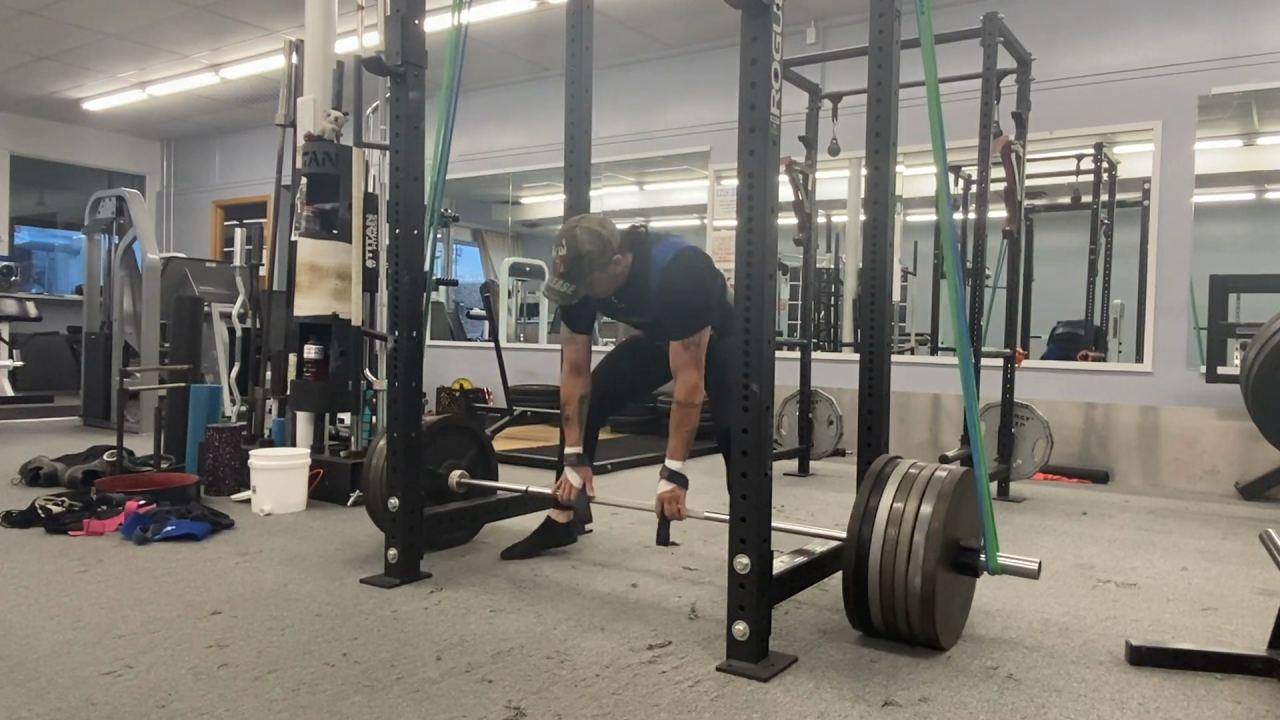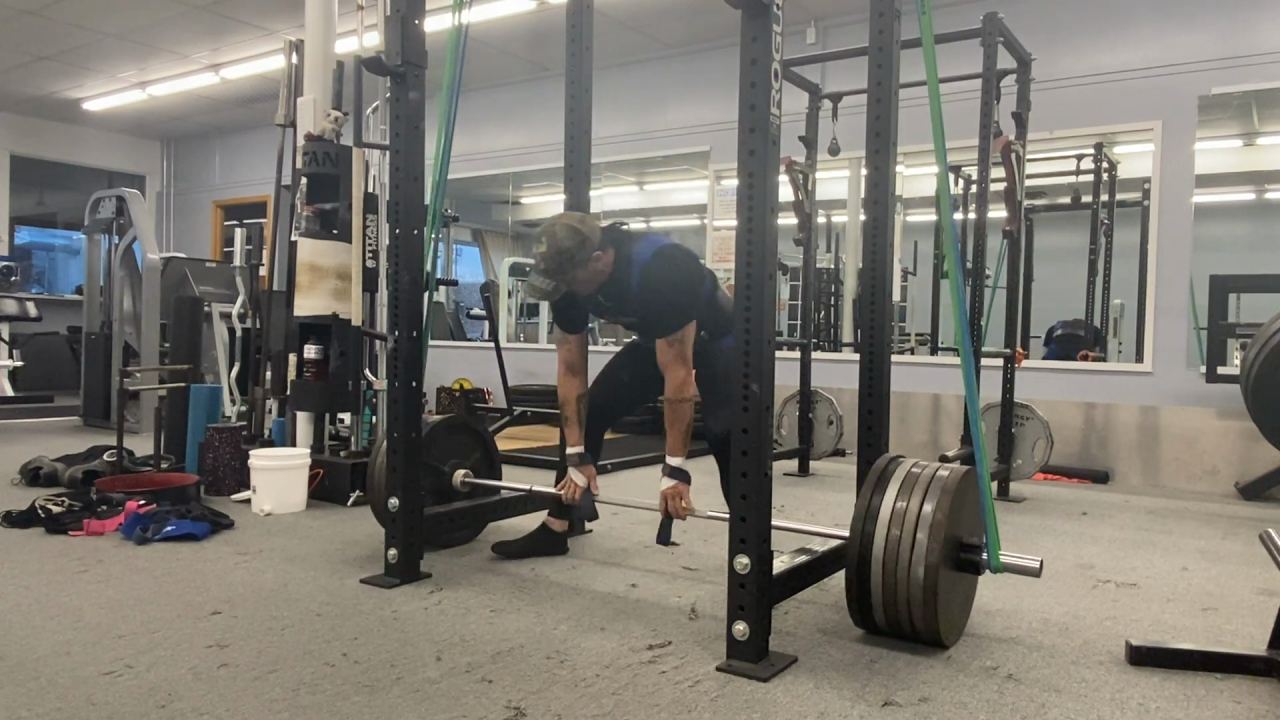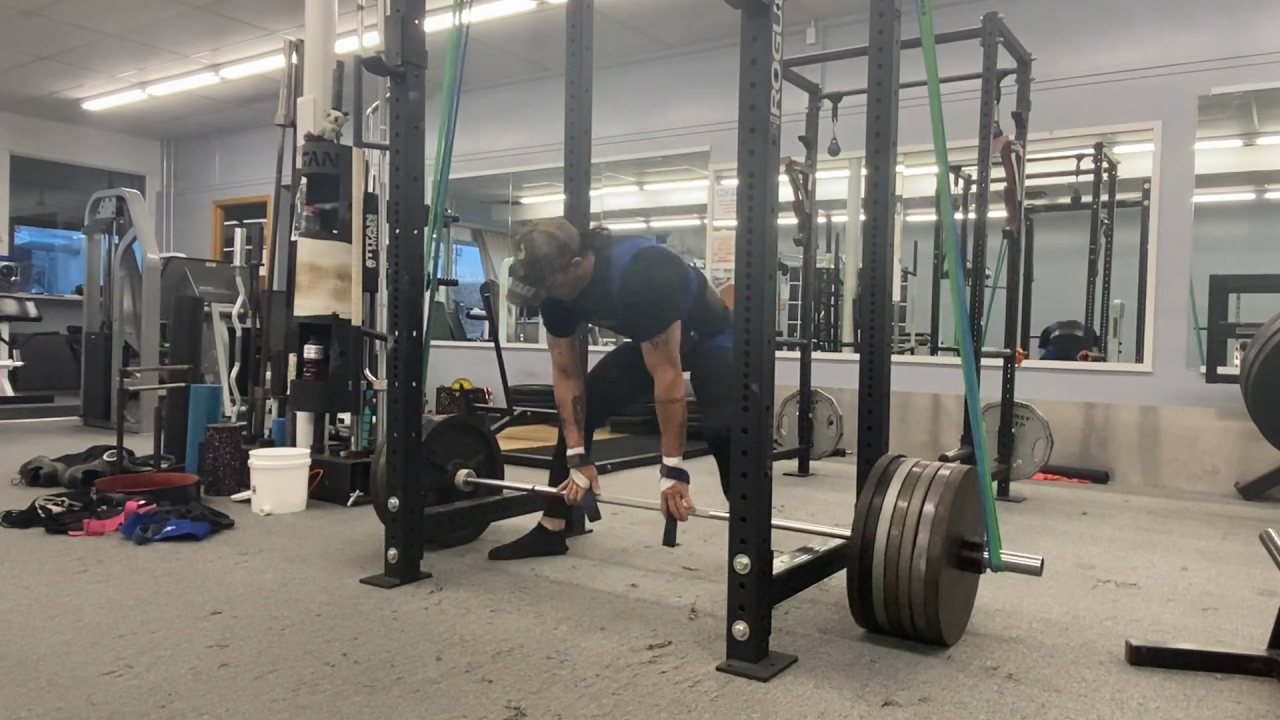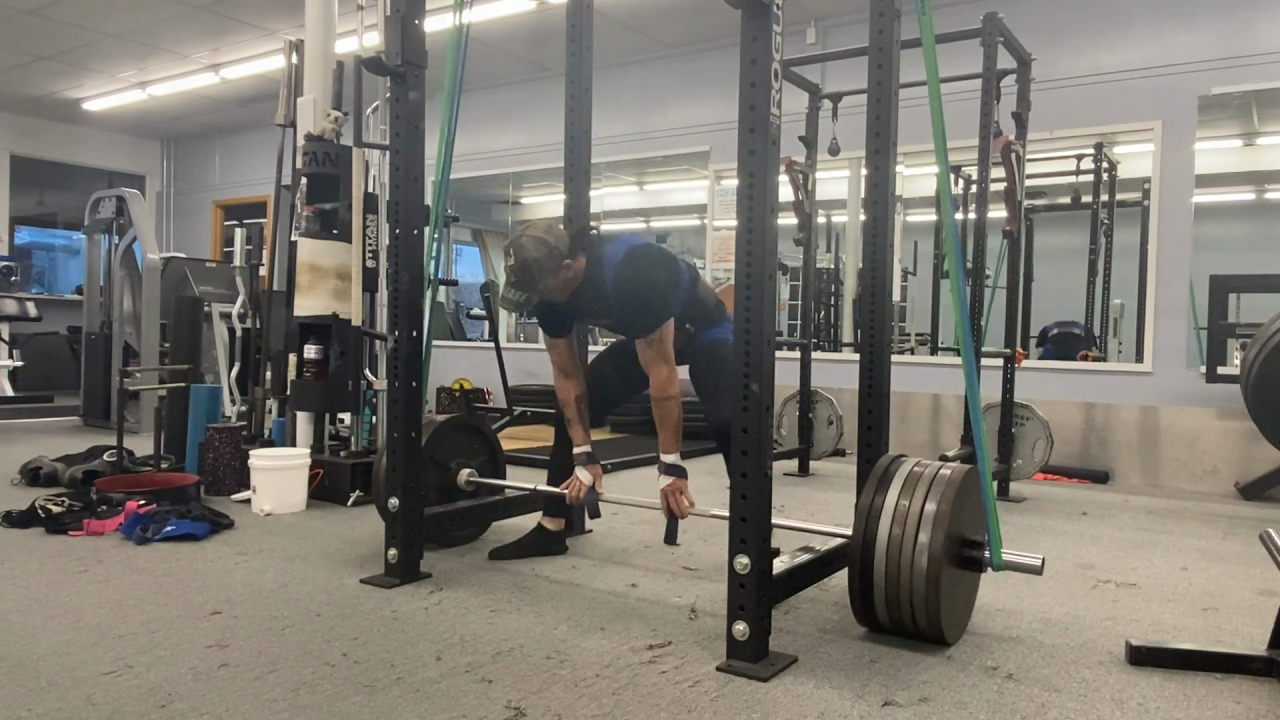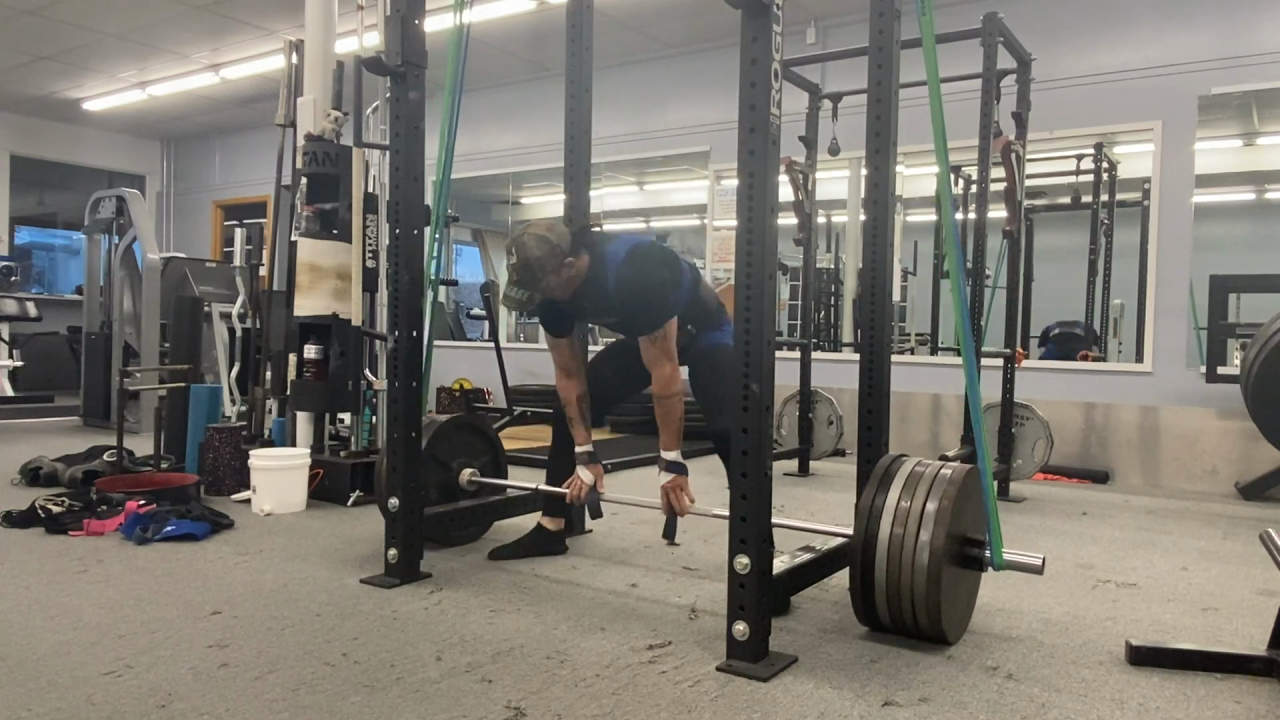
dt=0.1s
person 1, frame 1
left shoulder: (679, 270)
right shoulder: (579, 276)
left elbow: (689, 380)
right elbow: (575, 370)
left wrist: (673, 473)
right wrist: (574, 459)
left hip: (719, 338)
right hip: (656, 337)
left knee: (732, 428)
right knee: (585, 406)
right ankle: (561, 521)
person 1, frame 2
left shoulder: (659, 270)
right shoulder: (569, 283)
left elbow: (680, 375)
right elbow: (571, 371)
left wrist: (675, 470)
right wrist: (577, 458)
left hip: (715, 339)
right hip: (654, 339)
left knee: (724, 432)
right knee: (587, 415)
right ankle: (554, 530)
person 1, frame 3
left shoulder: (641, 272)
right shoulder: (555, 288)
left elbow: (666, 375)
right elbow: (566, 373)
left wrist: (673, 470)
right wrist: (577, 459)
left hip: (708, 337)
right hip: (645, 341)
left knee: (721, 430)
right knee: (578, 413)
right ankle: (550, 531)
person 1, frame 4
left shoulder: (634, 271)
right shoulder: (548, 290)
left elbow: (662, 374)
right elbow: (567, 375)
left wrist: (670, 467)
right wrist: (583, 457)
left hip: (703, 330)
right hip: (639, 339)
left knee: (726, 422)
right knee: (571, 415)
right ankle: (550, 530)
person 1, frame 5
left shoulder: (636, 269)
right shoulder: (550, 289)
left elbow: (664, 371)
right elbow: (569, 374)
left wrist: (671, 463)
right wrist: (585, 456)
left hip: (704, 332)
right hip: (639, 338)
left knee: (726, 430)
right knee: (568, 414)
right ankle: (550, 530)
